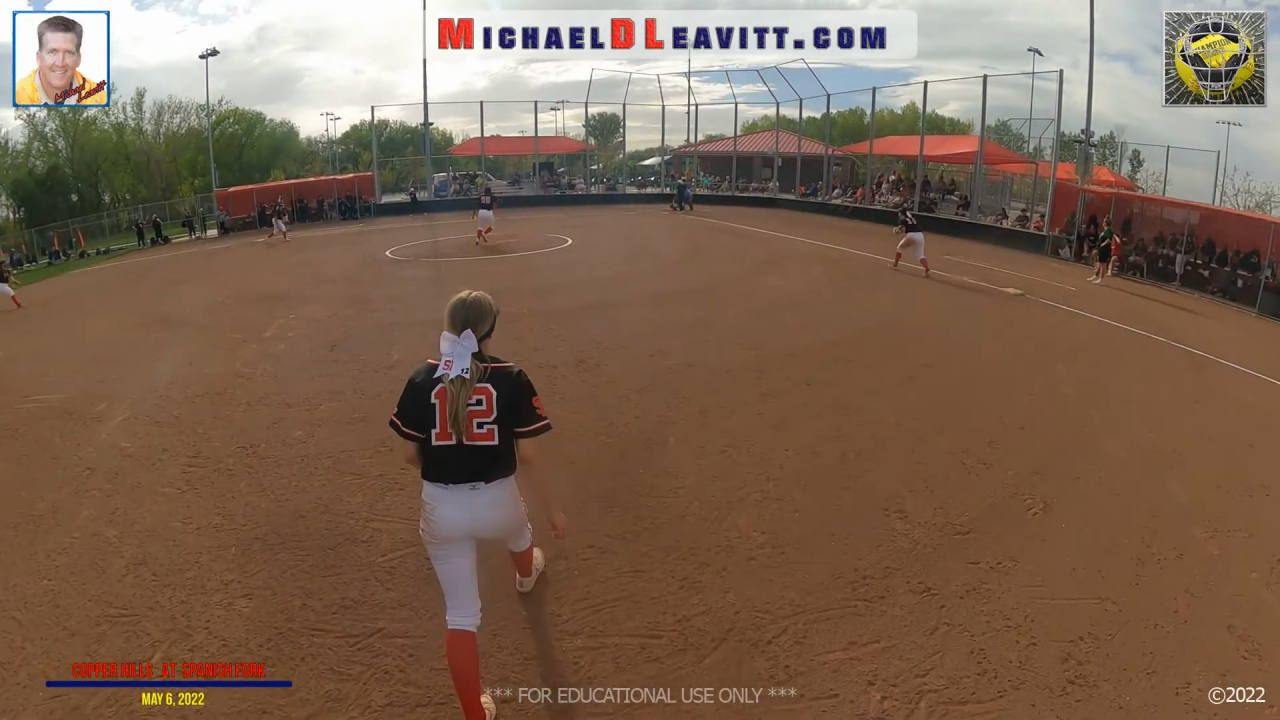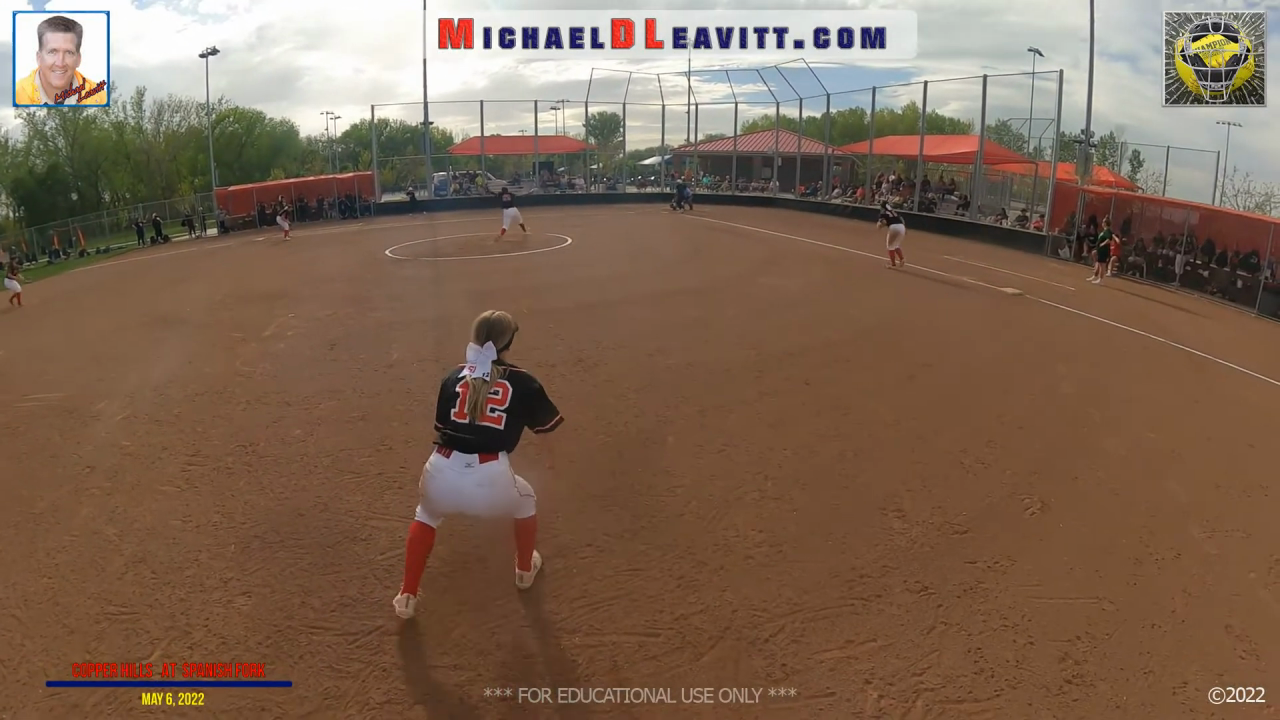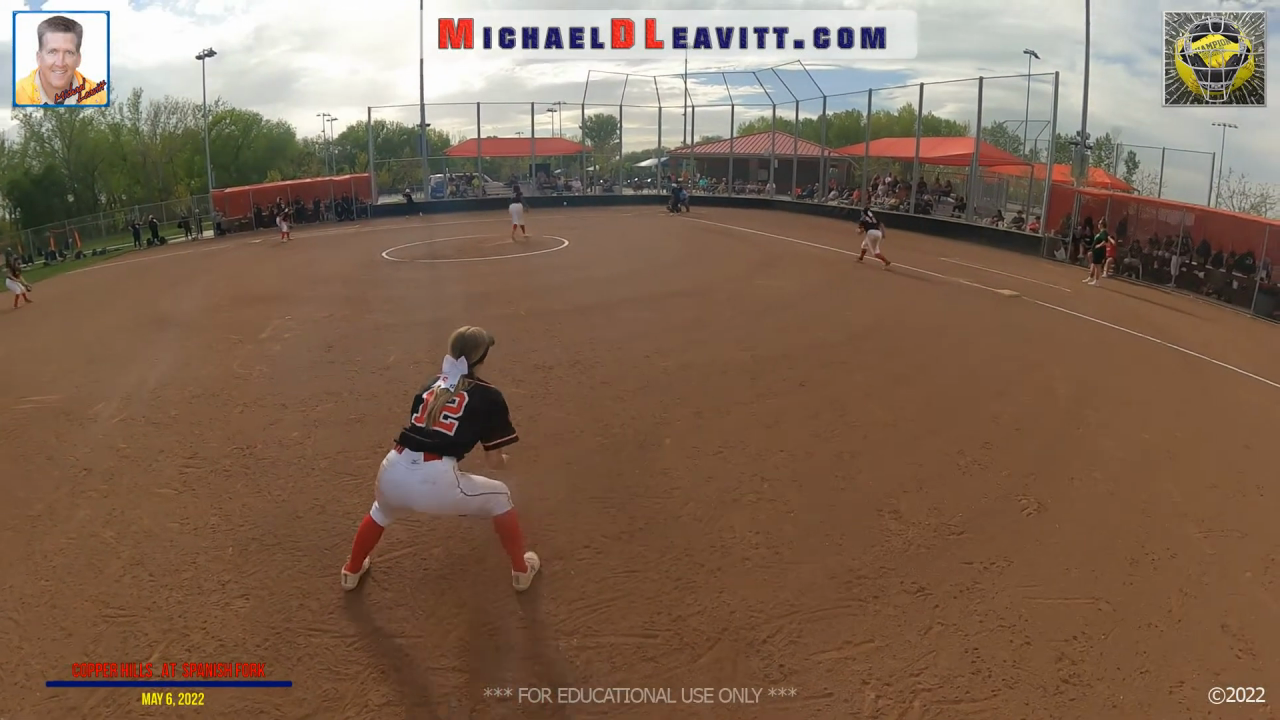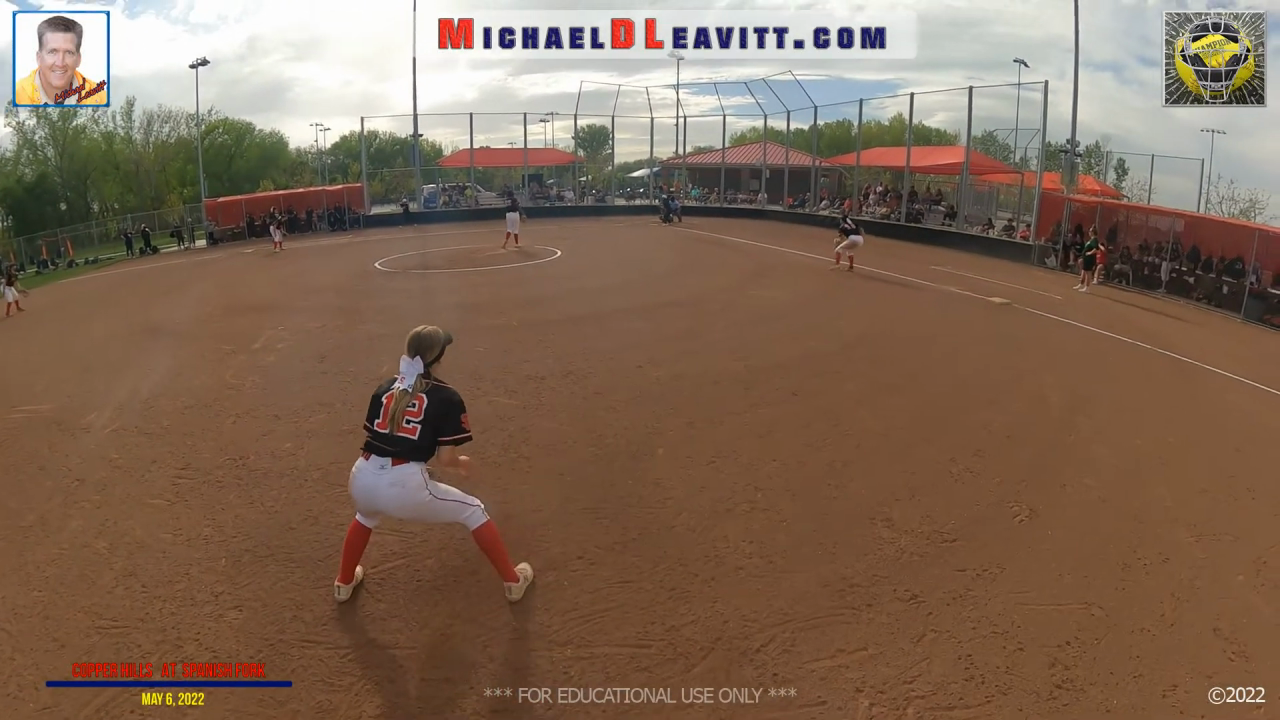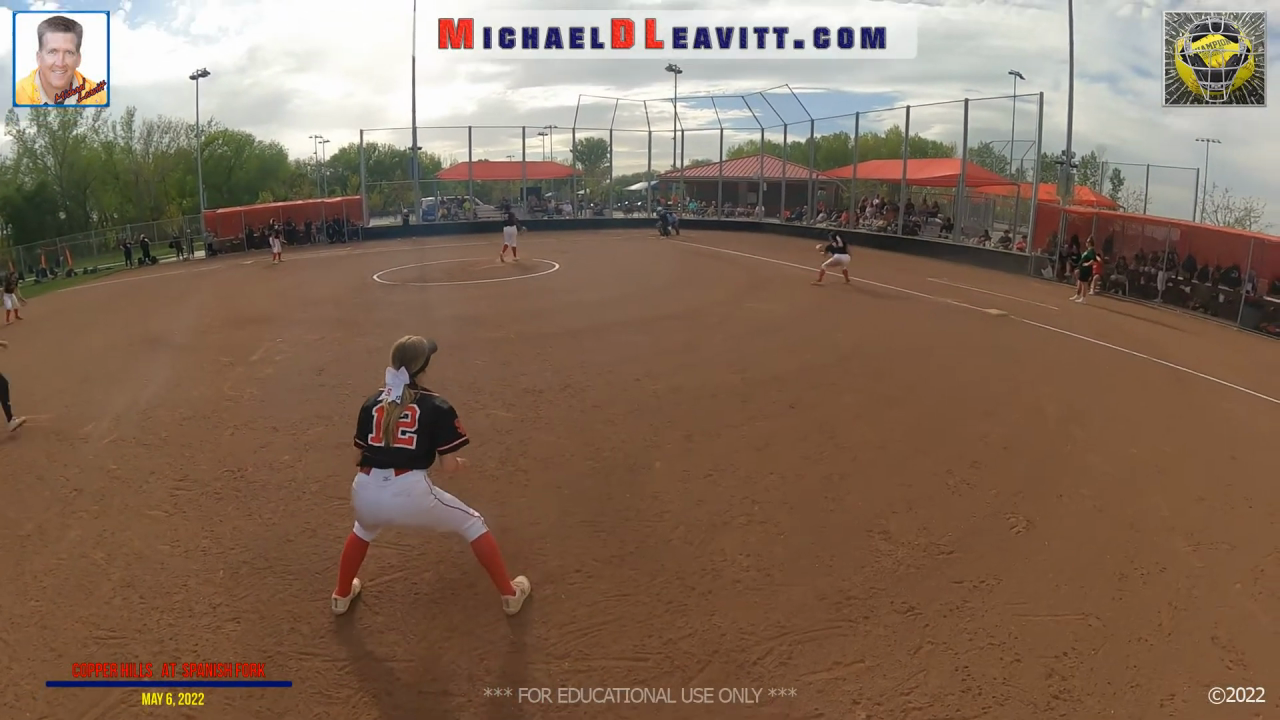
dt=0.3s
person 1, frame 1
left shoulder: (421, 379)
right shoulder: (510, 379)
left elbow: (409, 454)
right elbow: (526, 456)
right wrist: (550, 508)
left hip: (441, 506)
right hip: (495, 500)
left knee: (461, 612)
right knee: (518, 531)
right ankle: (525, 573)
person 1, frame 2
left shoulder: (452, 379)
right shoulder: (523, 383)
right elbow: (545, 432)
left hip: (442, 474)
right hip: (491, 479)
left knee: (426, 516)
right knee: (524, 499)
left ankle: (408, 595)
right ankle: (524, 570)
person 1, frame 3
left shoulder: (429, 388)
right shoulder: (488, 397)
right elbow: (494, 459)
right wrist: (503, 461)
left hip: (391, 473)
right hip: (435, 481)
left knee: (383, 511)
right knee: (499, 497)
left ankle: (351, 571)
right ankle: (521, 570)
person 1, frame 4
left shoulder: (385, 388)
right shoulder: (447, 398)
right elbow: (445, 459)
right wrist: (462, 463)
left hip: (362, 479)
right hip: (405, 485)
left knee: (367, 514)
right knee: (473, 511)
left ankle: (344, 582)
right ankle: (513, 580)
person 1, frame 5
left shoulder: (372, 402)
right shoulder: (436, 406)
right elbow: (448, 466)
right wrist: (461, 463)
left hip: (365, 491)
right hip: (411, 491)
left knee: (364, 529)
right knee: (473, 524)
left ankle: (342, 594)
right ankle: (510, 593)
